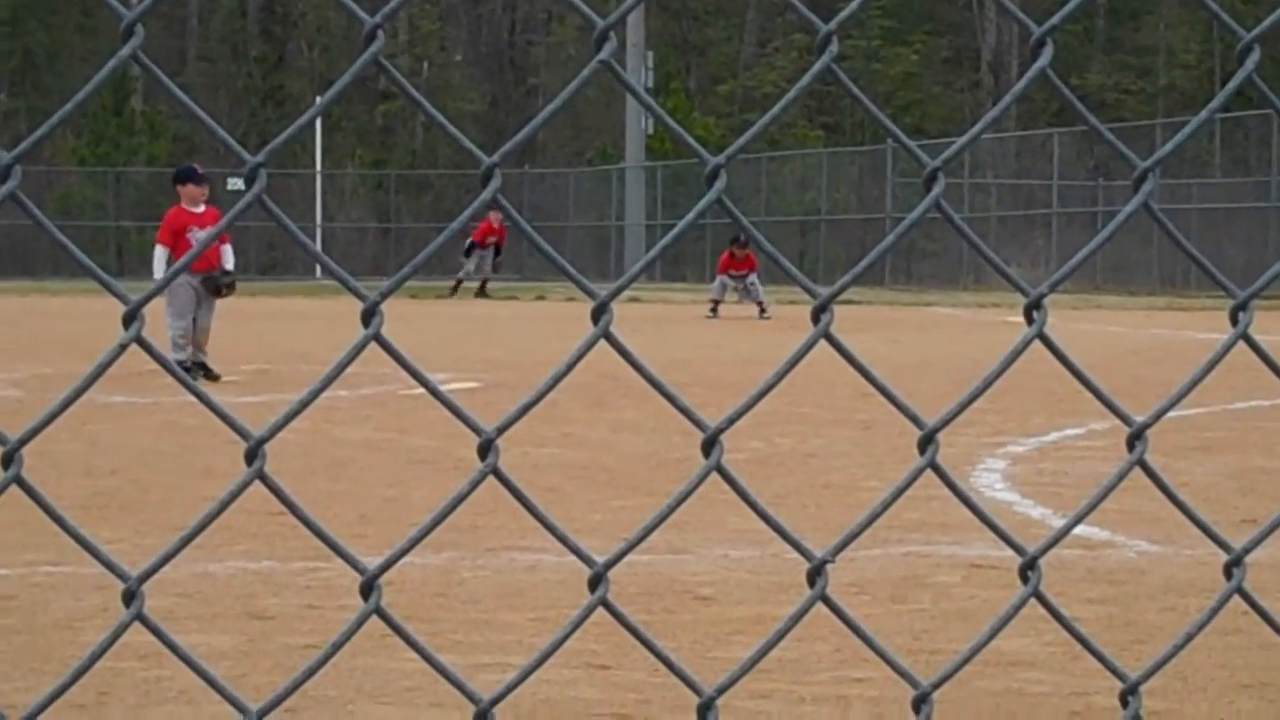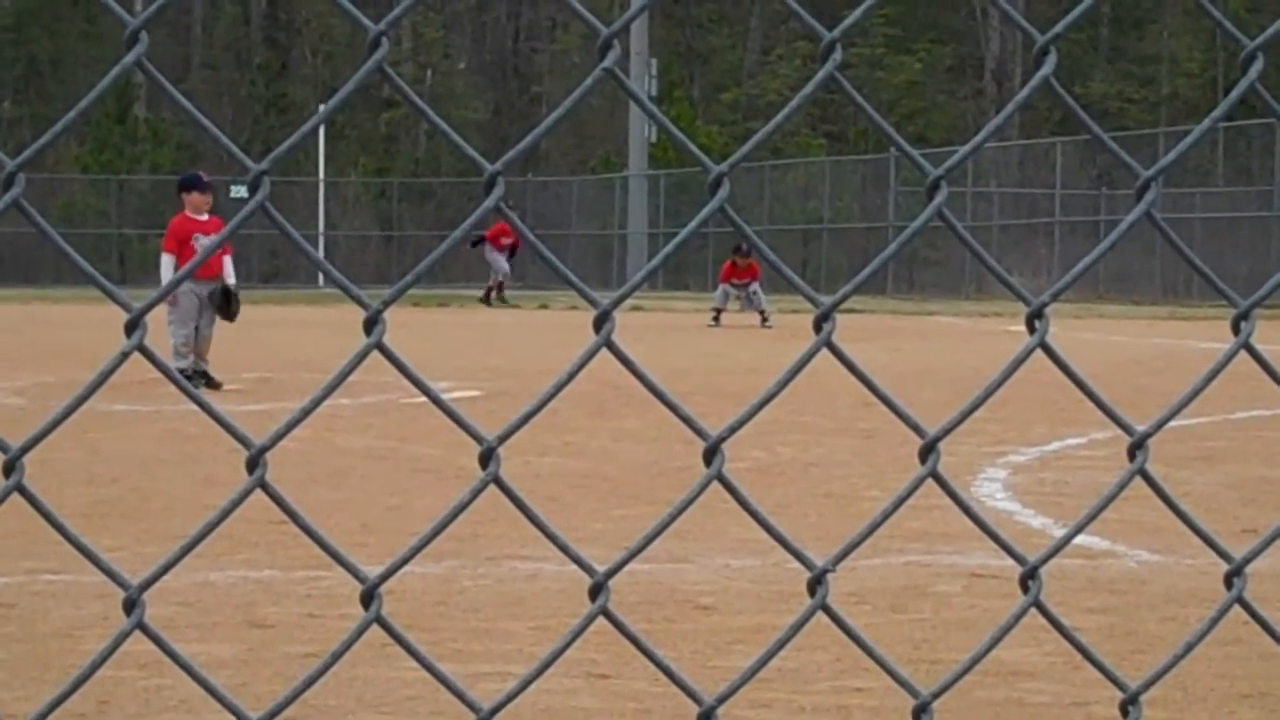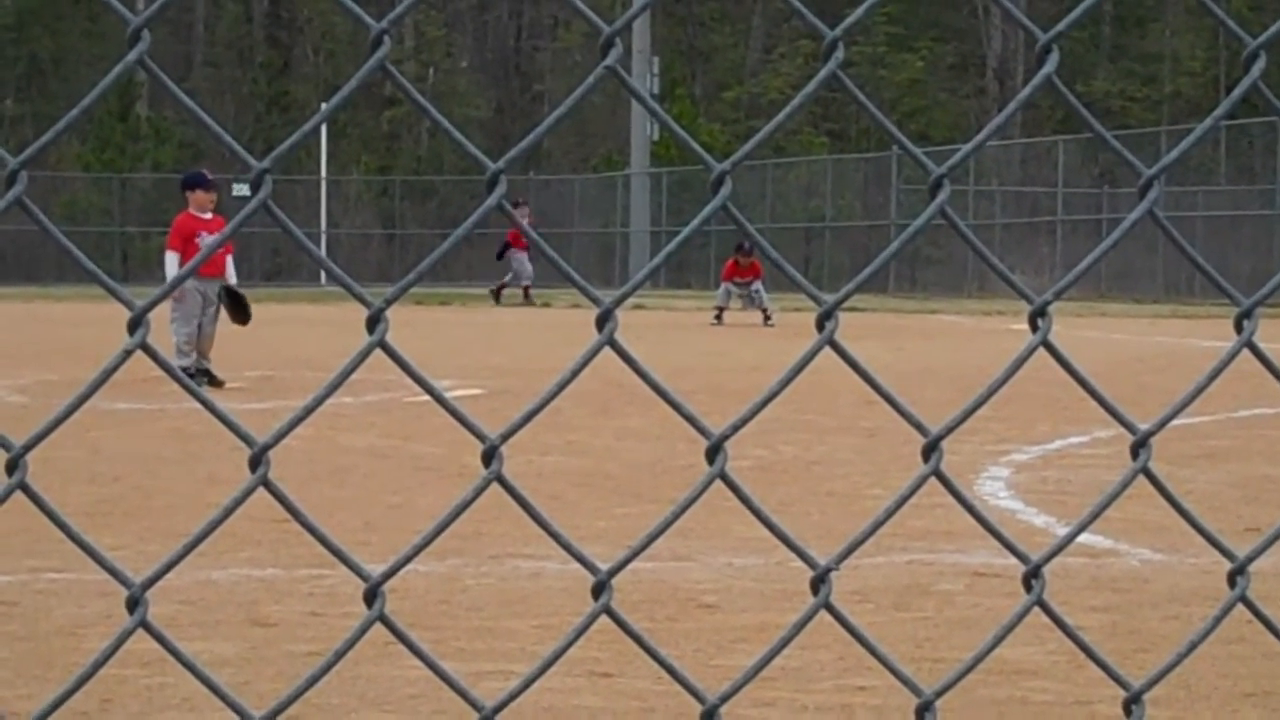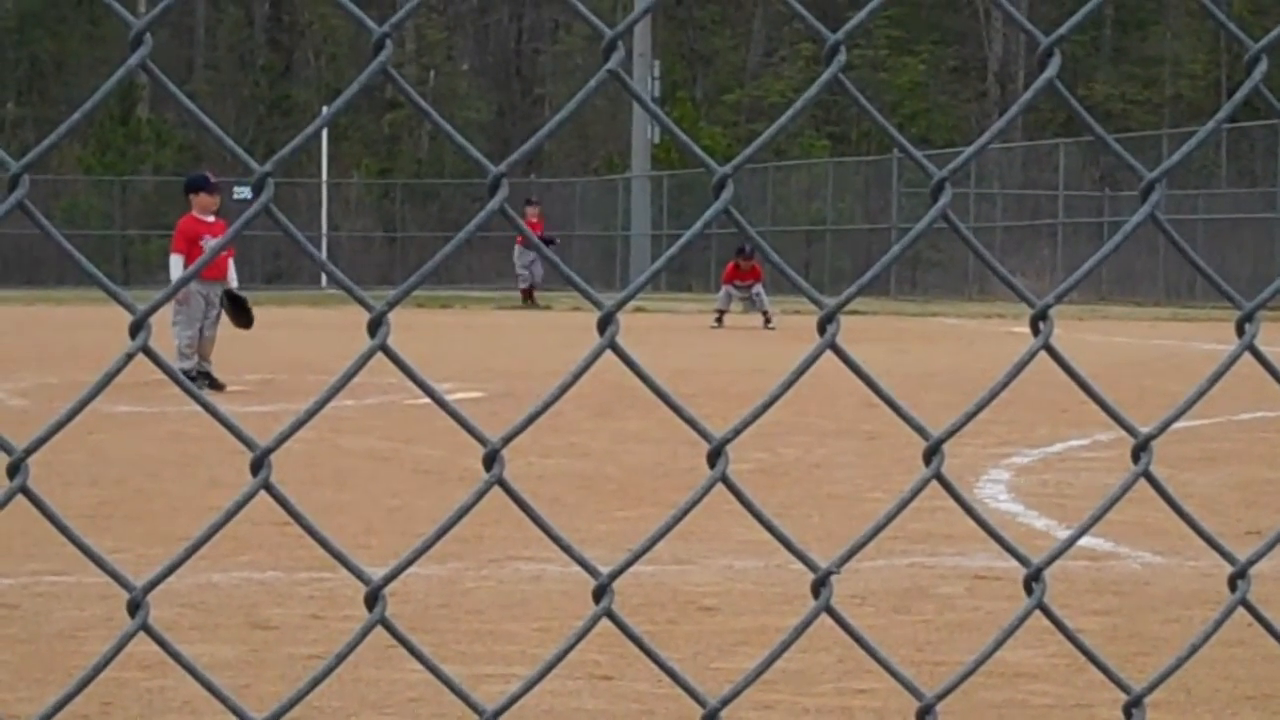
dt=0.2s
person 1, frame 1
left shoulder: (214, 214)
right shoulder: (174, 216)
left elbow: (225, 243)
right elbow: (161, 247)
left wrist: (228, 269)
right wrist: (159, 277)
left hip: (209, 277)
right hip: (183, 277)
left knee: (204, 322)
right knee: (182, 322)
left ankle: (199, 361)
right ankle: (181, 363)
person 1, frame 2
left shoulder: (217, 223)
right shoulder: (178, 224)
left elbow: (225, 254)
right elbow: (167, 256)
left wrist: (230, 282)
right wrist: (168, 285)
left hip: (212, 286)
right hip: (187, 285)
left knee: (206, 331)
right knee: (184, 329)
left ankle: (200, 369)
right ankle: (183, 371)
person 1, frame 3
left shoulder: (220, 222)
right shoulder: (182, 222)
left elbow: (227, 253)
right elbow: (172, 253)
left wrist: (232, 282)
right wrist: (173, 282)
left hip: (215, 283)
right hip: (191, 282)
left knee: (208, 328)
right knee: (187, 327)
left ankle: (203, 367)
right ankle: (185, 369)
person 1, frame 4
left shoulder: (222, 225)
right shoulder: (186, 225)
left elbow: (228, 257)
right elbow: (176, 256)
left wrist: (233, 285)
left hip: (217, 286)
right hip: (194, 285)
left knee: (209, 331)
right knee: (189, 330)
left ankle: (204, 370)
right ankle: (186, 372)
